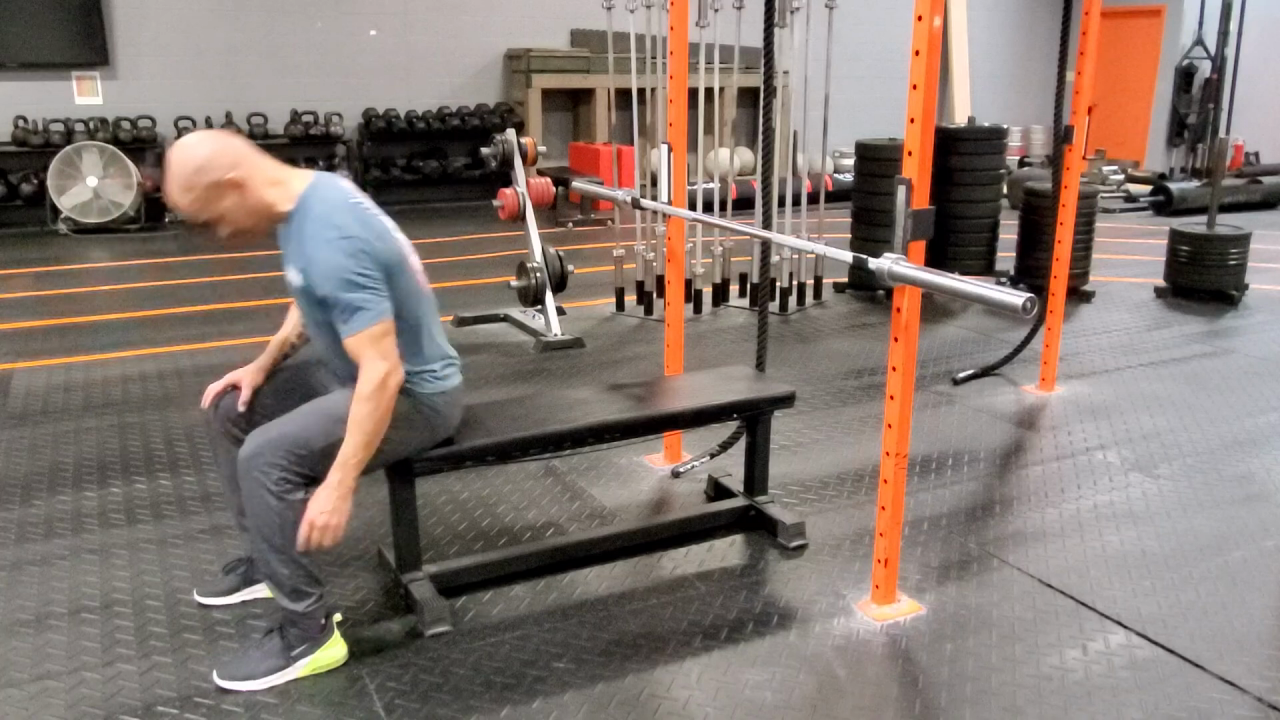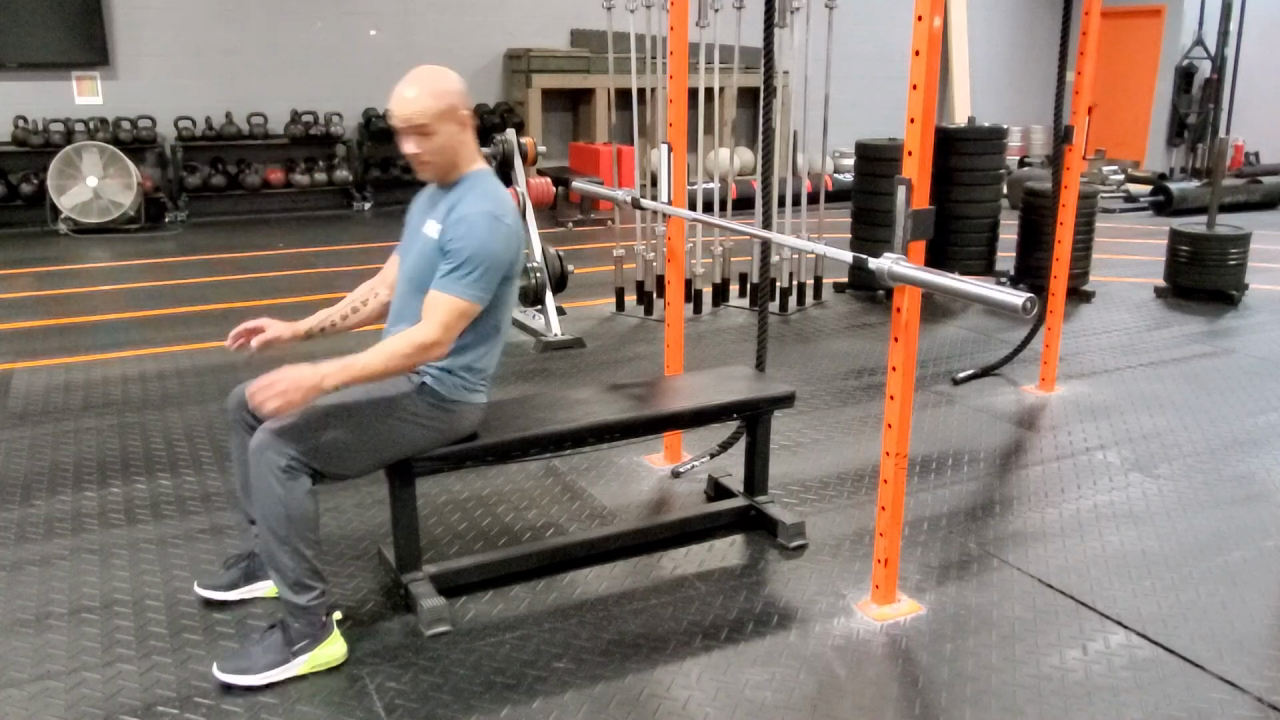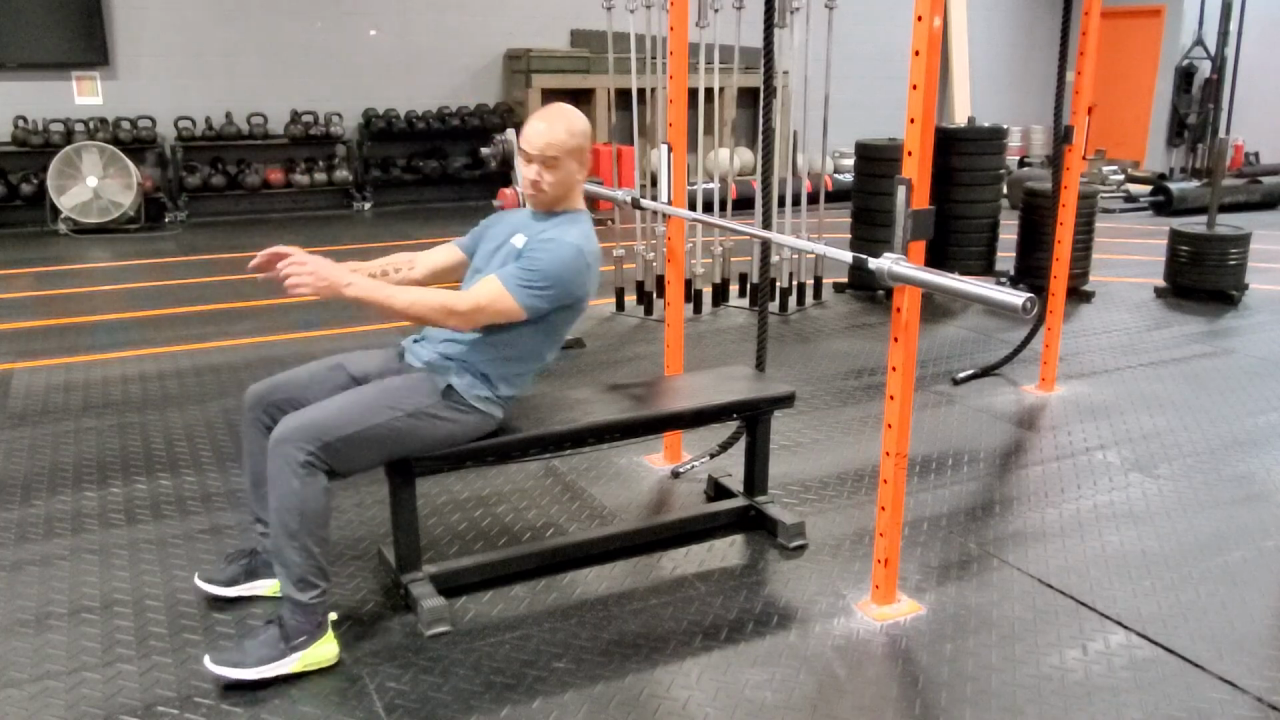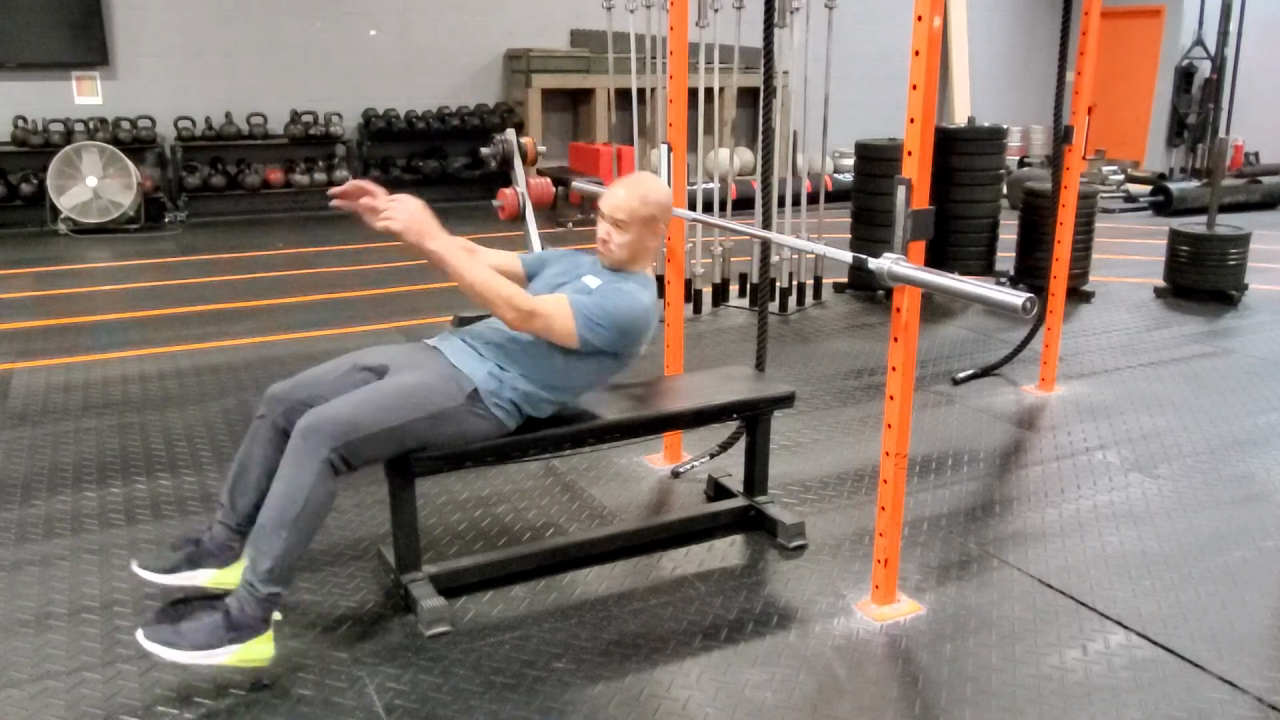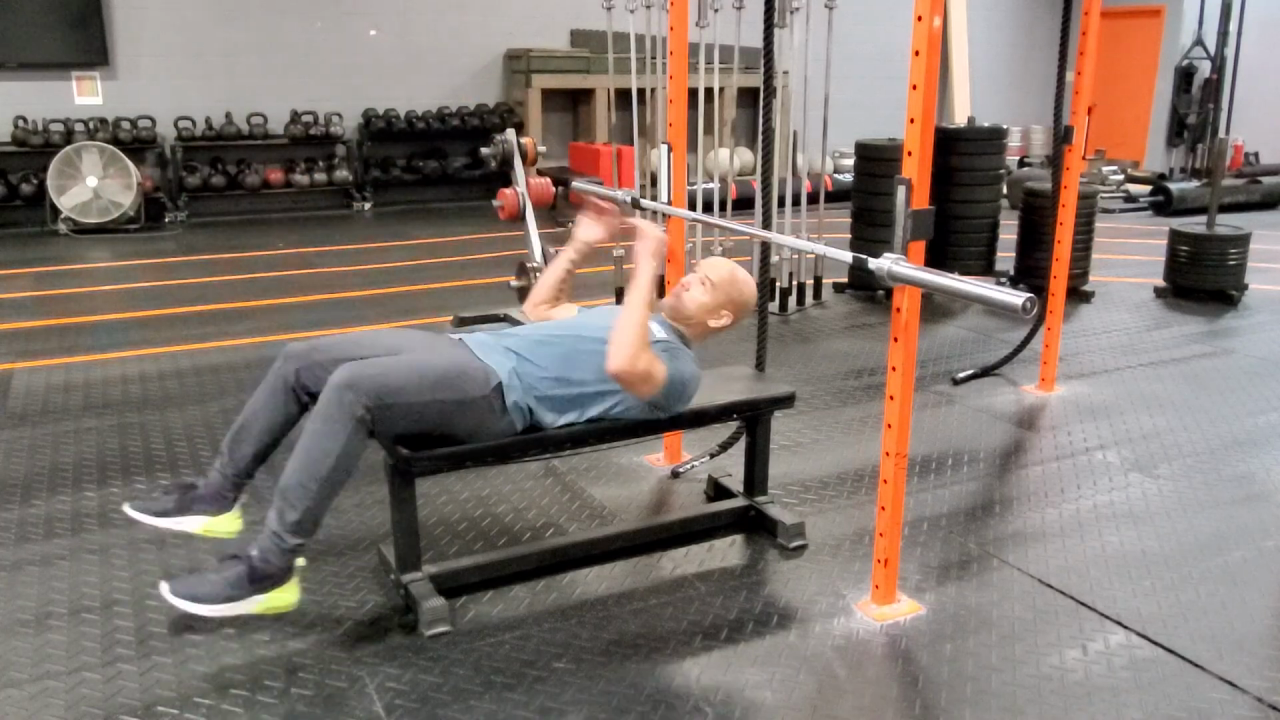
dt=0.3s
person 1, frame 1
left shoulder: (329, 239)
right shoulder: (311, 193)
left elbow: (381, 375)
left wrist: (340, 486)
right wrist: (264, 364)
left hip: (415, 391)
left knee: (266, 458)
right knee: (231, 410)
left ankle: (307, 632)
right ankle: (271, 559)
person 1, frame 2
left shoulder: (483, 217)
right shoulder: (433, 197)
left elbow: (432, 341)
right elbow: (384, 293)
left wrist: (318, 379)
right wrist: (299, 328)
left hip: (436, 395)
right hip: (393, 366)
left knee: (276, 445)
right knee: (248, 404)
left ankle: (308, 628)
right ankle: (268, 551)
person 1, frame 3
left shoulder: (568, 249)
right shoulder: (512, 220)
left elbow: (463, 311)
right elbow: (424, 267)
left wrist: (346, 284)
right wrist: (328, 267)
left hip: (459, 395)
right hip: (417, 359)
left knee: (297, 442)
right knee: (266, 402)
left ankle: (305, 627)
right ankle: (275, 550)
person 1, frame 4
left shoulder: (632, 304)
right shoulder: (579, 263)
left elbow: (519, 309)
right elbow: (480, 268)
left wrist: (426, 234)
right wrist: (398, 217)
left hip: (476, 396)
right hip: (442, 354)
left knee: (321, 433)
right knee: (282, 401)
left ankle: (247, 618)
right ankle: (221, 548)
person 1, frame 5
left shoulder: (676, 369)
right shoulder: (641, 320)
left elbow: (623, 367)
right elbow: (538, 310)
left wrist: (648, 267)
right wrist: (579, 245)
left hip: (496, 390)
right hip: (468, 347)
left knee: (351, 389)
right knee: (300, 364)
left ankle: (269, 569)
right ankle: (217, 496)
